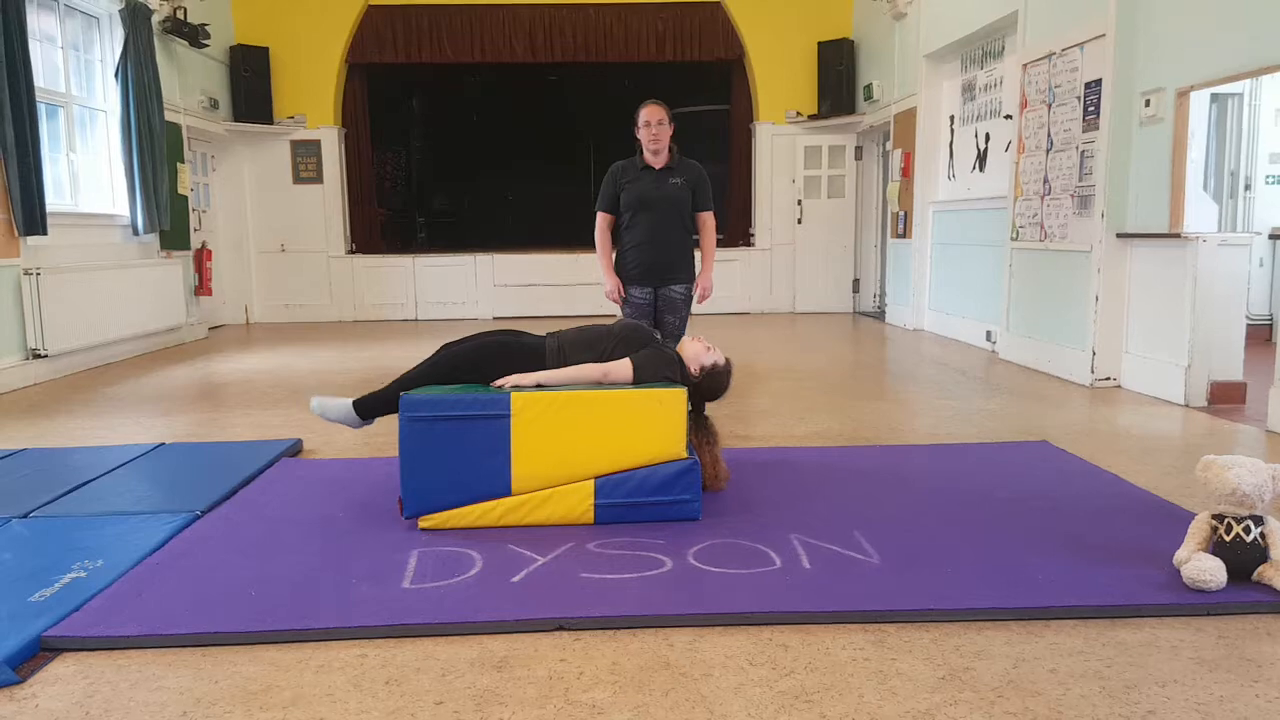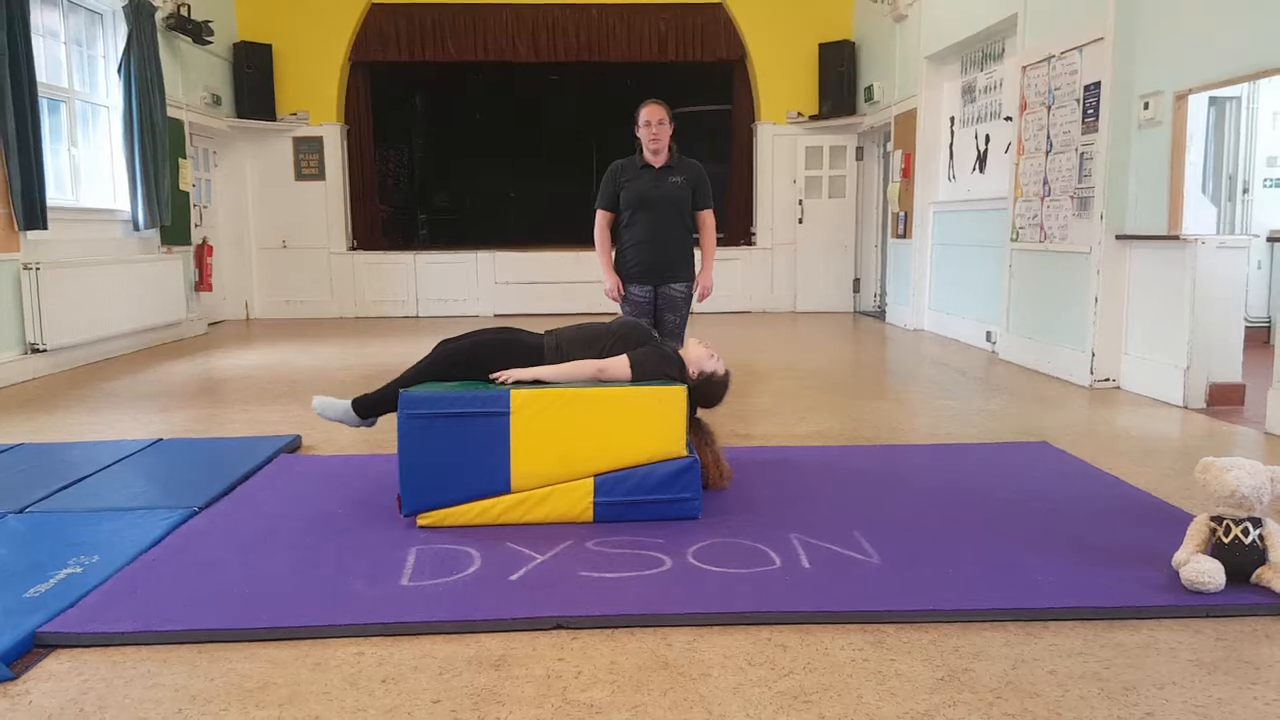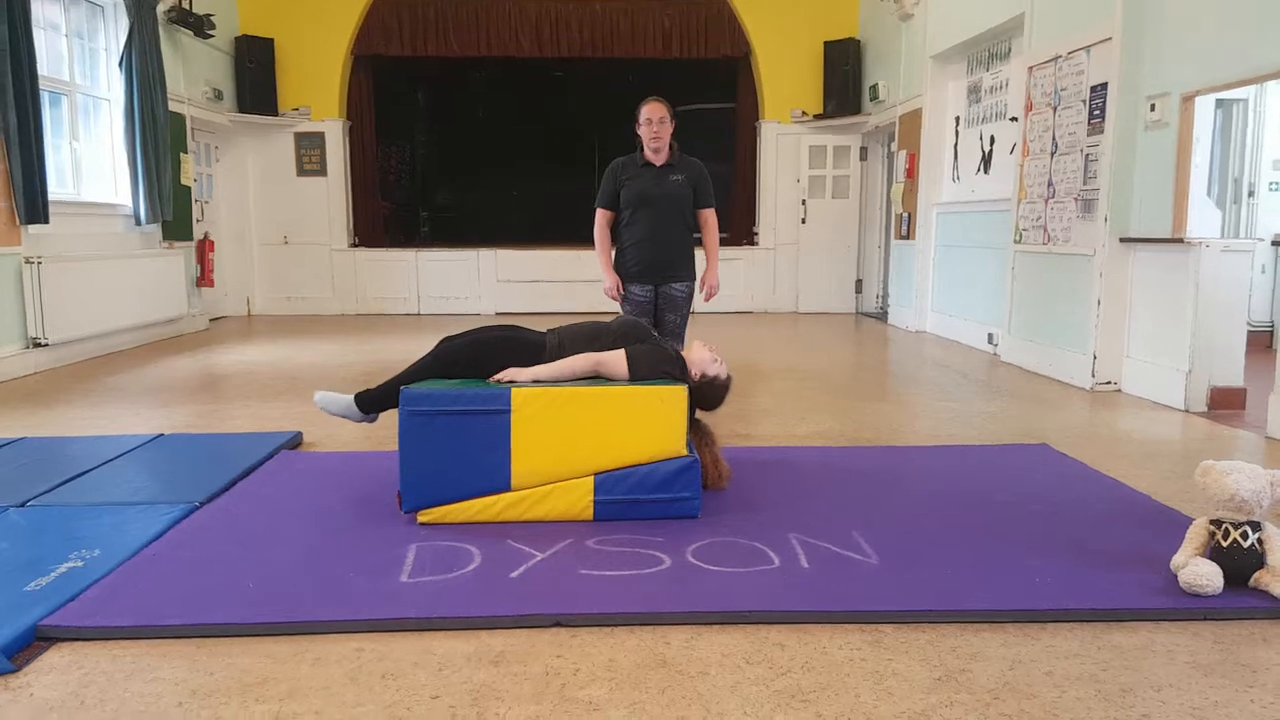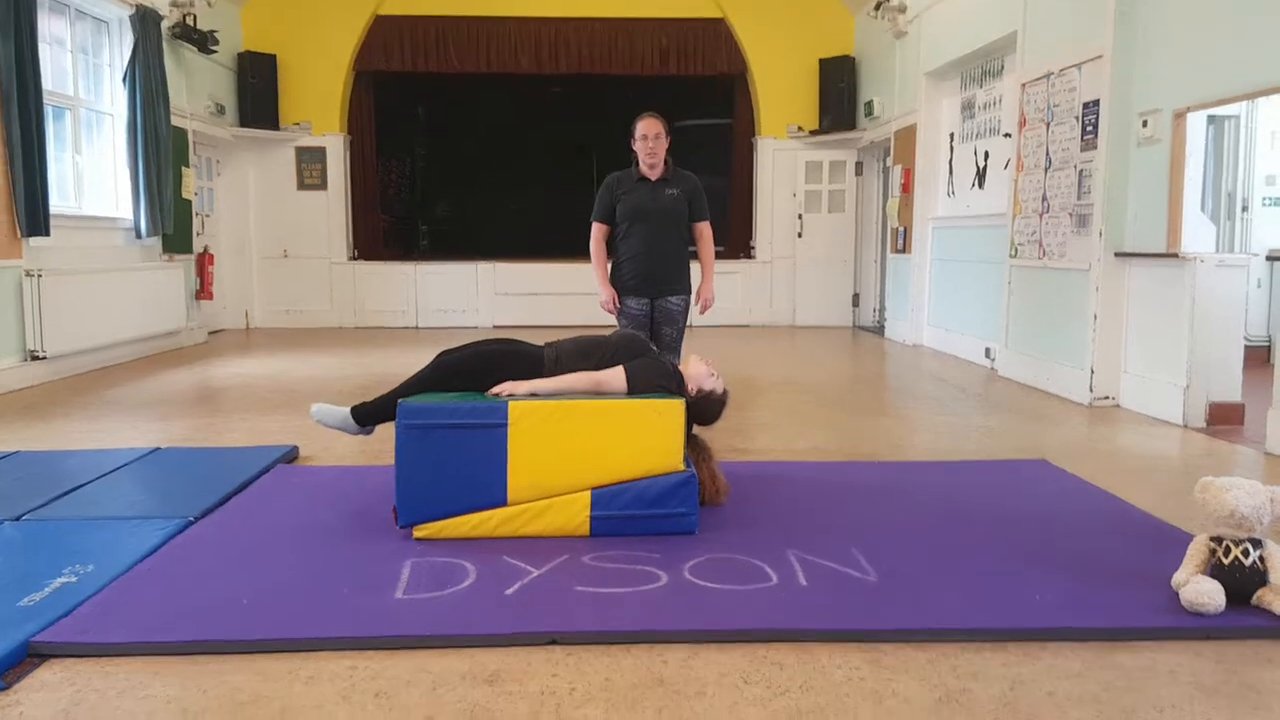
dt=0.2s
person 1, frame 1
left shoulder: (665, 364)
right shoulder: (661, 351)
left elbow: (602, 374)
left wrist: (533, 378)
left hip: (544, 362)
right hip: (545, 346)
left knee: (450, 366)
right knee: (451, 353)
left ankle: (362, 409)
right ankle: (365, 408)
person 1, frame 2
left shoulder: (665, 364)
right shoulder: (663, 352)
left elbow: (599, 370)
left wrist: (532, 372)
left hip: (542, 361)
right hip: (544, 347)
left knee: (449, 361)
right knee: (449, 349)
left ankle: (363, 409)
right ankle: (369, 407)
person 1, frame 3
left shoulder: (663, 363)
right shoulder: (665, 353)
left elbow: (596, 363)
left wrist: (530, 373)
left hip: (543, 358)
right hip: (546, 345)
left knee: (449, 358)
right knee: (451, 347)
left ankle: (365, 404)
right ankle: (371, 402)
person 1, frame 4
left shoulder: (662, 377)
right shoulder: (662, 367)
left elbow: (596, 382)
left wrist: (528, 386)
left hip: (542, 372)
right hip: (544, 359)
left knee: (447, 371)
right knee: (449, 360)
left ankle: (362, 417)
right ankle: (368, 415)
person 2, frame 1
left shoulder: (692, 172)
right shoulder: (619, 173)
left elbow: (706, 224)
right elbow: (603, 226)
left wrist: (706, 271)
right wrist: (608, 274)
left hip: (678, 279)
right hip: (633, 280)
left knee: (672, 348)
person 2, frame 2
left shoulder: (692, 171)
right shoulder: (619, 171)
left elbow: (706, 222)
right elbow: (602, 224)
left wrist: (706, 270)
right wrist: (608, 272)
left hip: (678, 277)
right hip: (633, 278)
left knee: (672, 347)
person 2, frame 3
left shoulder: (693, 169)
right shoulder: (619, 169)
left elbow: (708, 220)
right elbow: (602, 223)
left wrist: (712, 268)
right wrist: (607, 271)
left hip: (678, 277)
right hip: (633, 277)
left knee: (672, 347)
person 2, frame 4
left shoulder: (688, 183)
right shoulder: (615, 184)
left elbow: (703, 233)
right elbow: (598, 237)
left wrist: (707, 281)
right wrist: (603, 284)
left hip: (674, 290)
right hip: (629, 290)
left knee: (669, 360)
